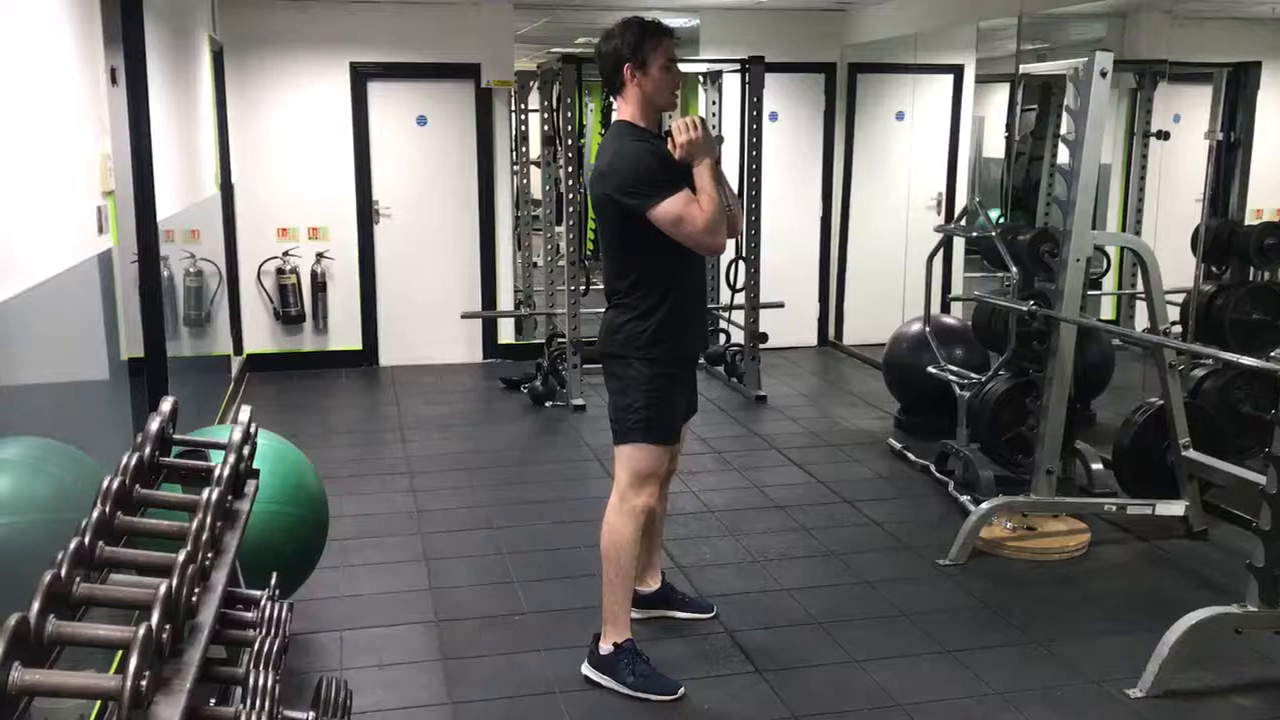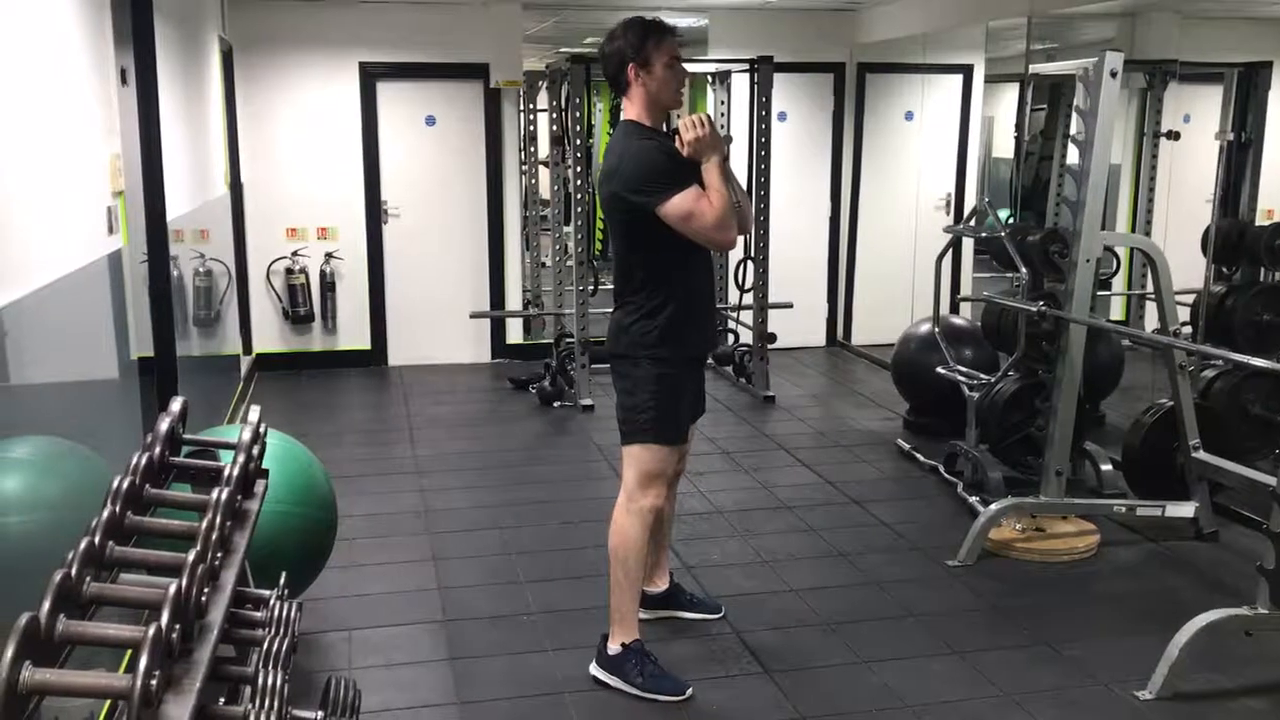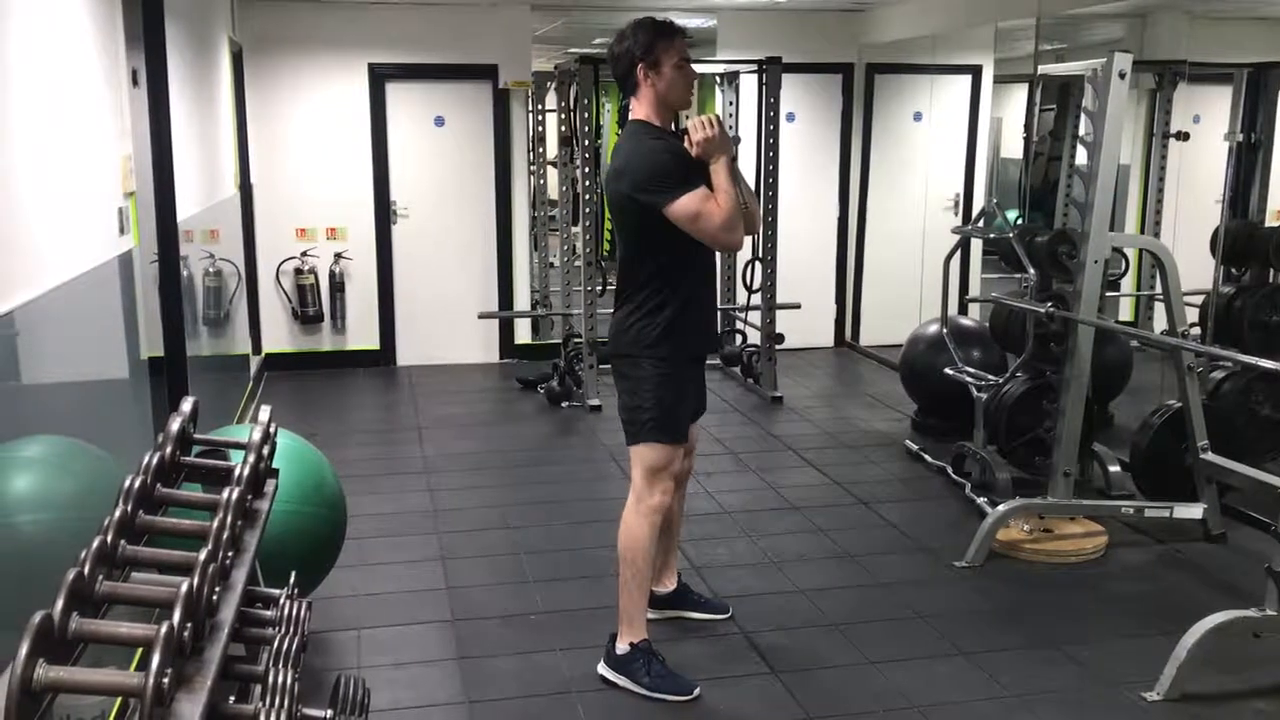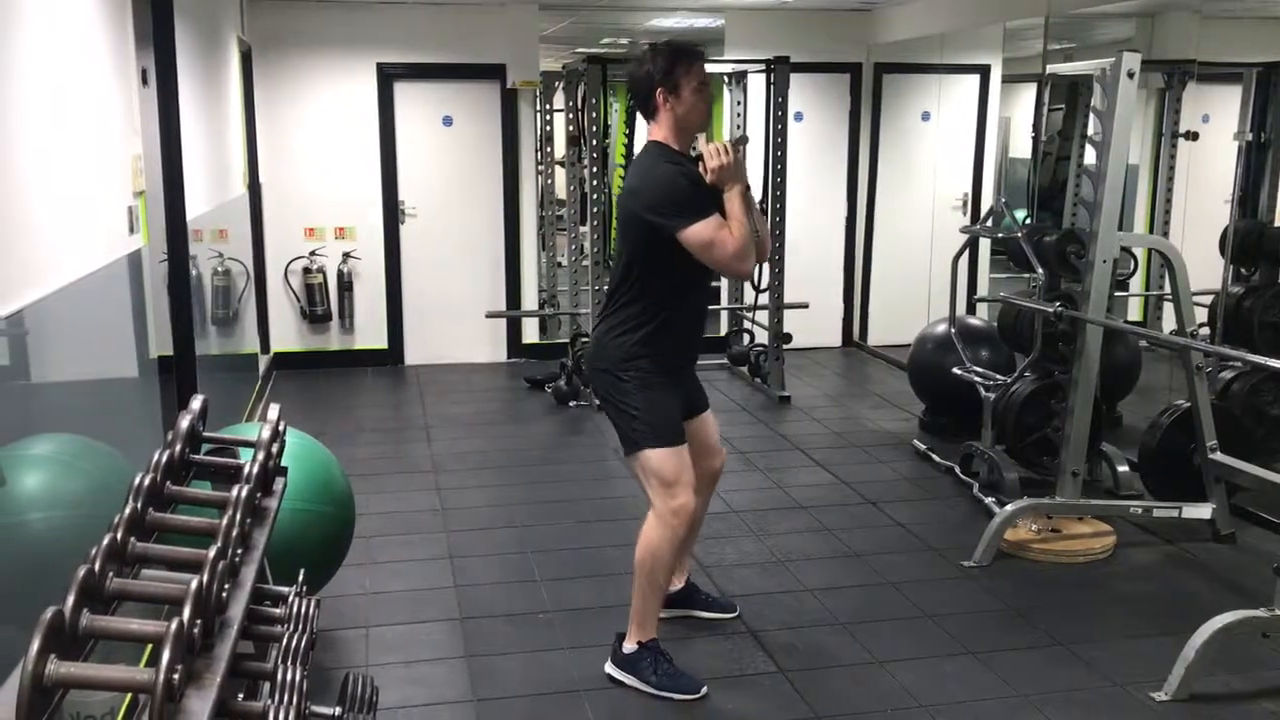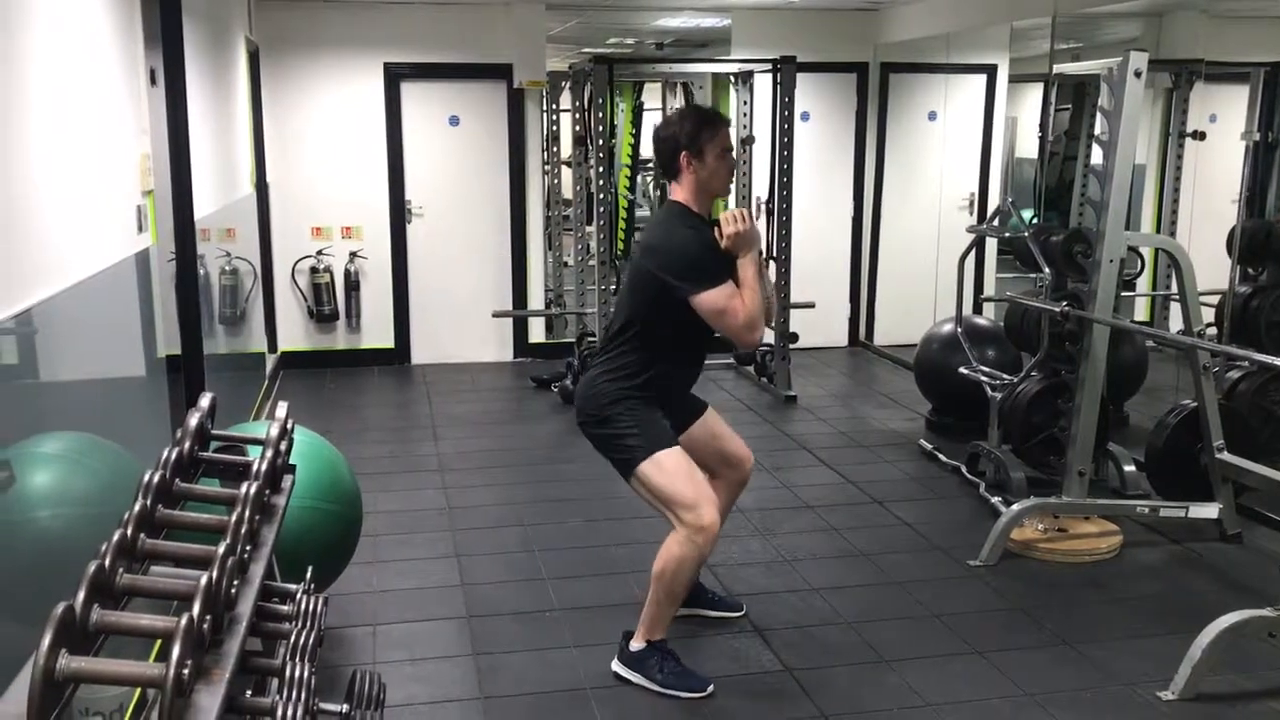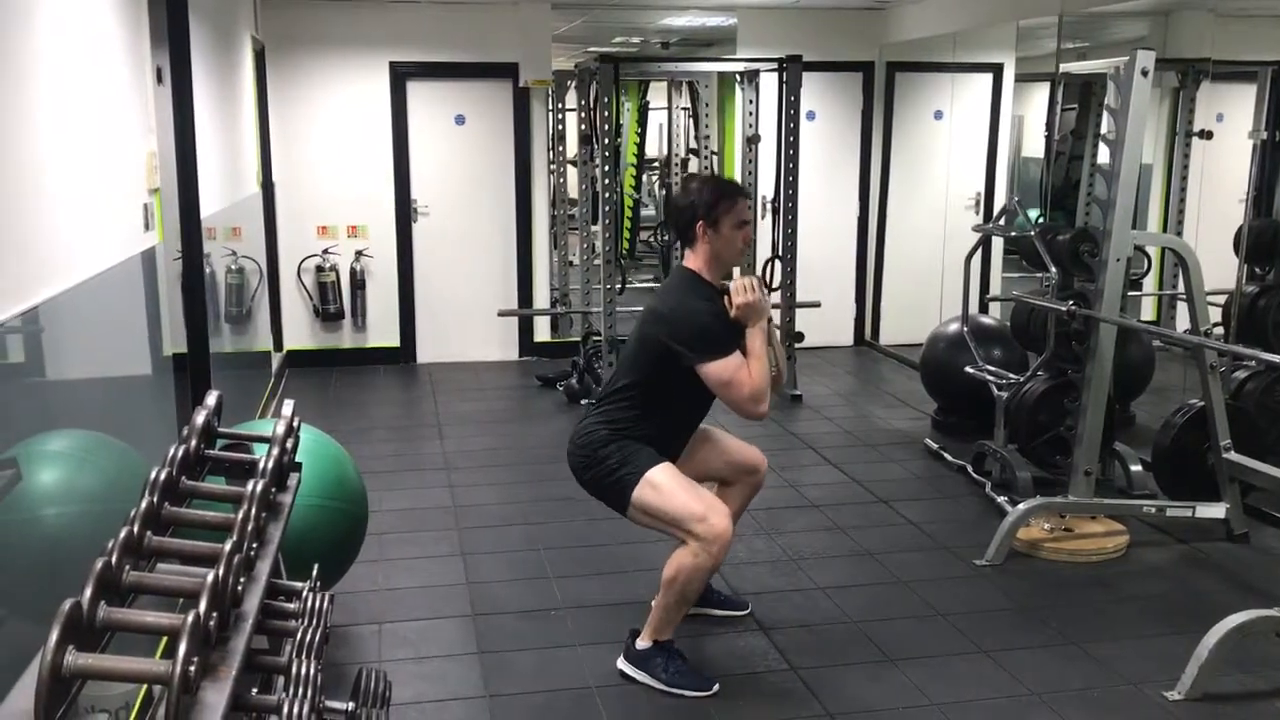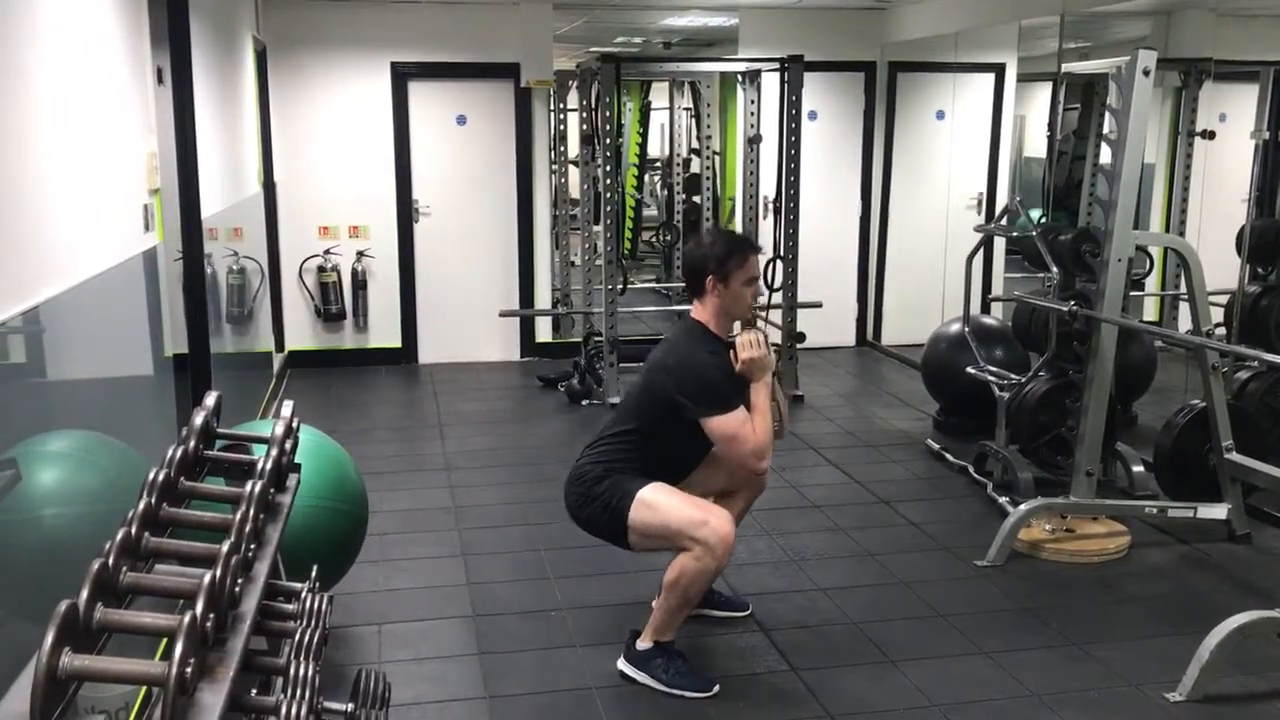
dt=0.7s
person 1, frame 1
left shoulder: (658, 146)
right shoulder: (629, 157)
left elbow: (731, 223)
right elbow: (708, 235)
left wrist: (704, 163)
right wrist: (703, 164)
left hip: (669, 340)
right hip: (643, 347)
left knee: (660, 473)
right knee: (636, 491)
left ankle: (648, 587)
right ankle: (611, 648)
person 1, frame 2
left shoulder: (666, 145)
right shoulder: (637, 156)
left elbow: (740, 220)
right elbow: (719, 231)
left wrist: (714, 160)
right wrist: (709, 160)
left hip: (677, 338)
right hip: (651, 345)
left knee: (669, 473)
right knee: (644, 491)
left ankle: (657, 587)
right ankle: (619, 649)
person 1, frame 3
left shoulder: (672, 146)
right shoulder: (646, 155)
left elbow: (749, 221)
right elbow: (725, 233)
left wrist: (722, 160)
right wrist: (718, 160)
left hip: (678, 340)
right hip: (652, 347)
left knee: (678, 472)
right knee: (653, 489)
left ankle: (665, 587)
right ankle: (627, 648)
person 1, frame 4
left shoulder: (686, 170)
right shoulder: (661, 179)
left elbow: (758, 250)
right elbow: (737, 262)
left wrist: (734, 187)
right wrist: (731, 187)
left hip: (664, 354)
right hip: (630, 363)
left knee: (709, 465)
right knee: (677, 500)
left ankle: (675, 587)
right ankle: (634, 650)
person 1, frame 5
left shoulder: (700, 229)
right shoulder: (678, 242)
left elbow: (757, 316)
right elbow: (747, 332)
left wrist: (746, 253)
right wrist: (746, 255)
left hip: (657, 389)
right hip: (617, 401)
left knee: (737, 465)
right knee: (699, 517)
left ankle: (683, 586)
right ankle: (642, 649)
person 1, frame 6
left shoulder: (706, 295)
right shoulder: (690, 310)
left elbow: (766, 380)
right elbow: (755, 403)
left wrist: (755, 323)
right wrist: (755, 325)
left hip: (651, 434)
right hip: (606, 448)
left knee: (750, 467)
right knee: (712, 527)
left ankle: (689, 585)
right ankle: (647, 649)
person 1, frame 7
left shoulder: (708, 343)
right shoulder: (696, 362)
left elbow: (766, 435)
right elbow: (757, 456)
left wrist: (759, 374)
right wrist: (760, 379)
left hip: (640, 471)
right hip: (601, 487)
left knee: (748, 478)
right knee: (714, 532)
left ankle: (689, 588)
right ankle: (647, 649)
